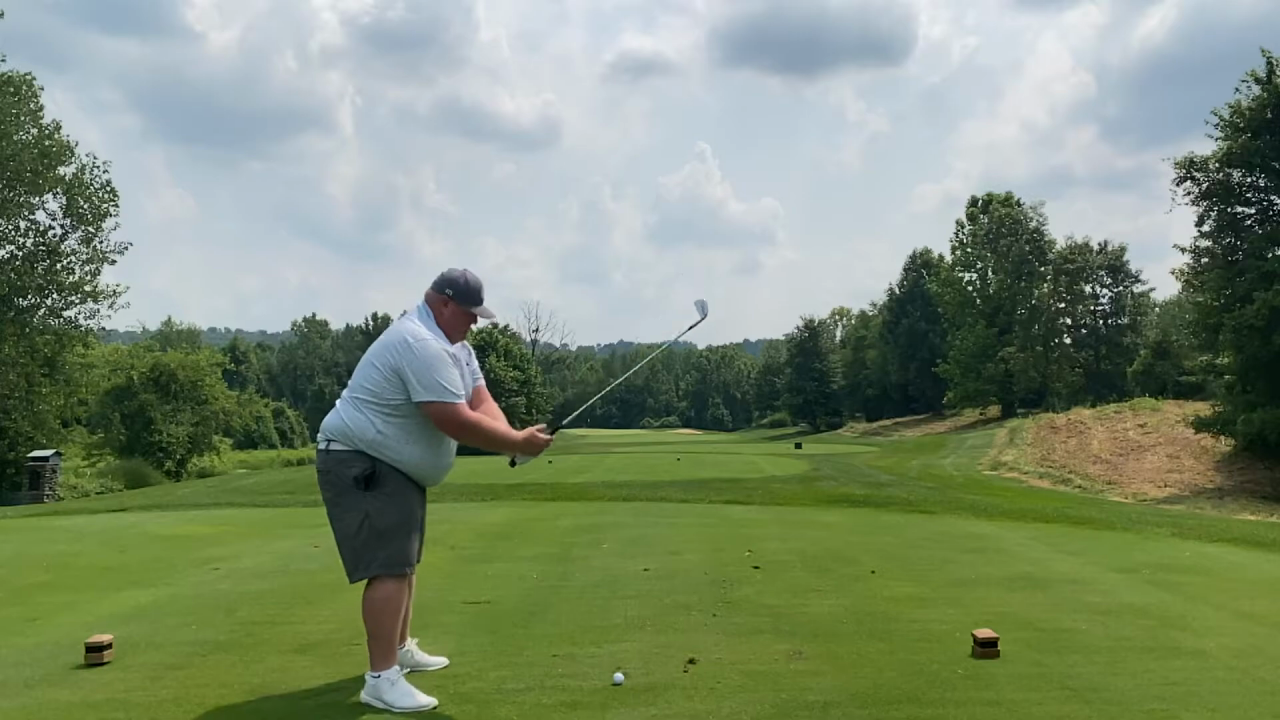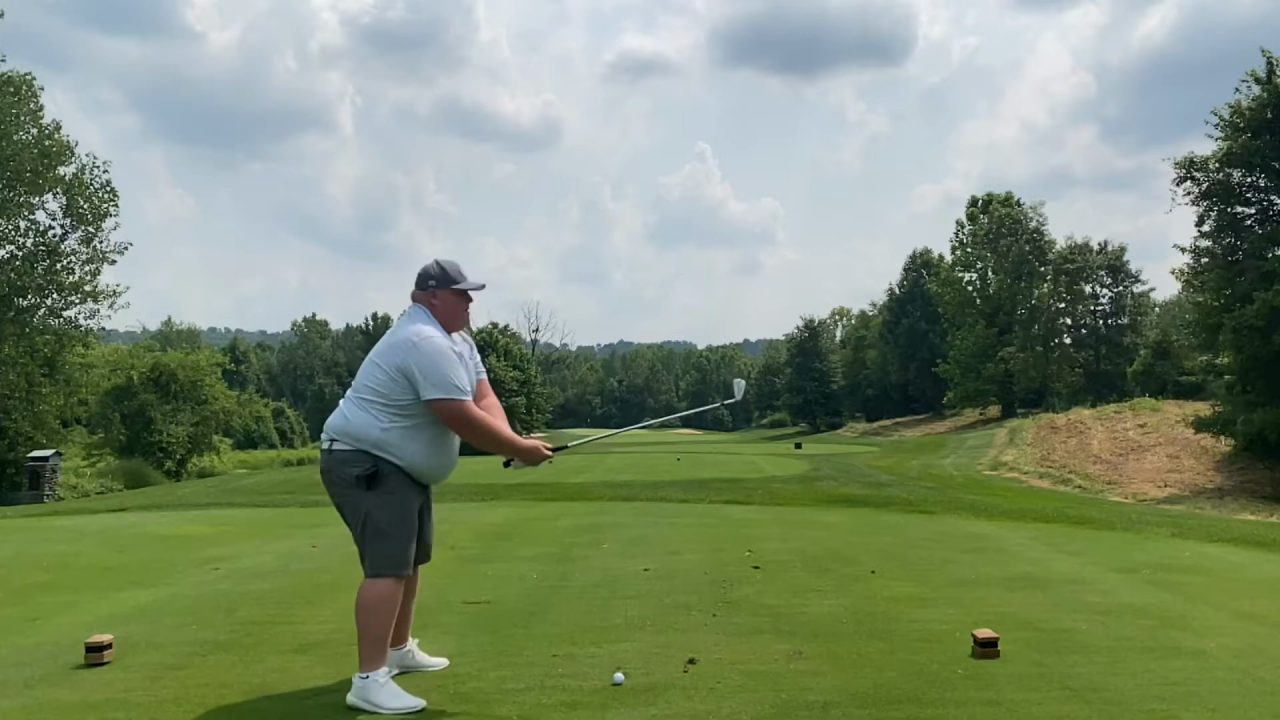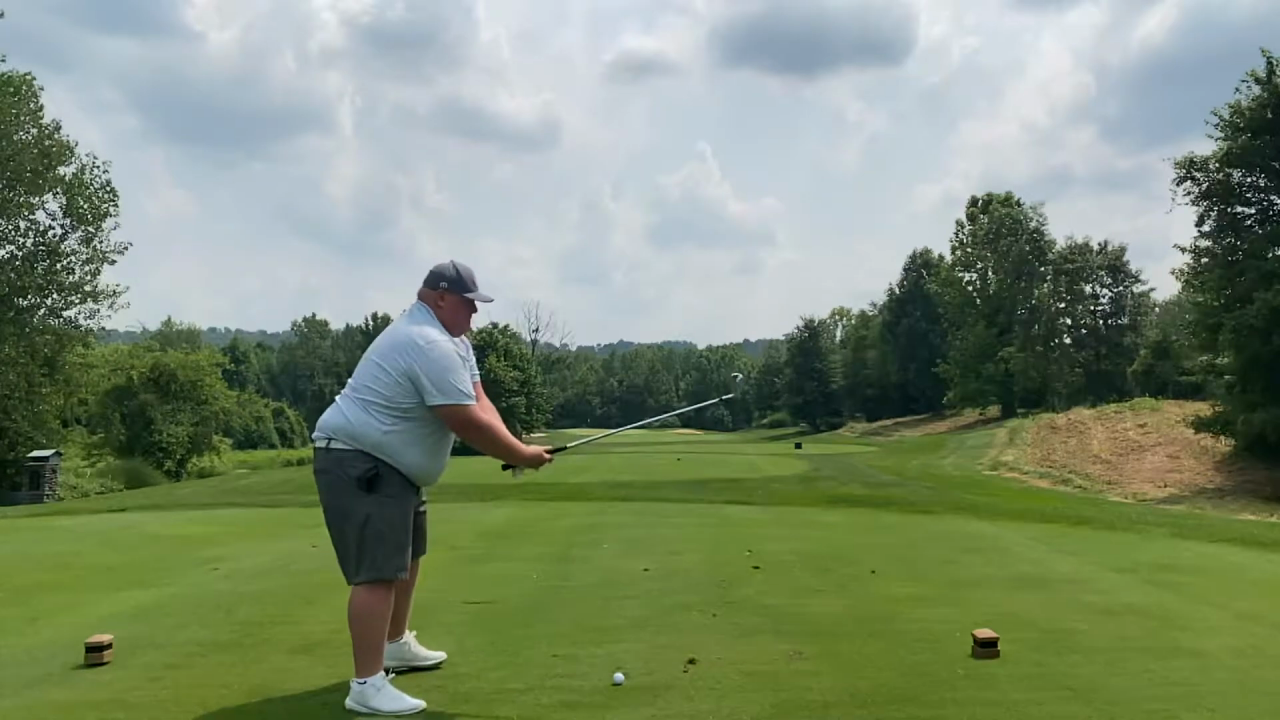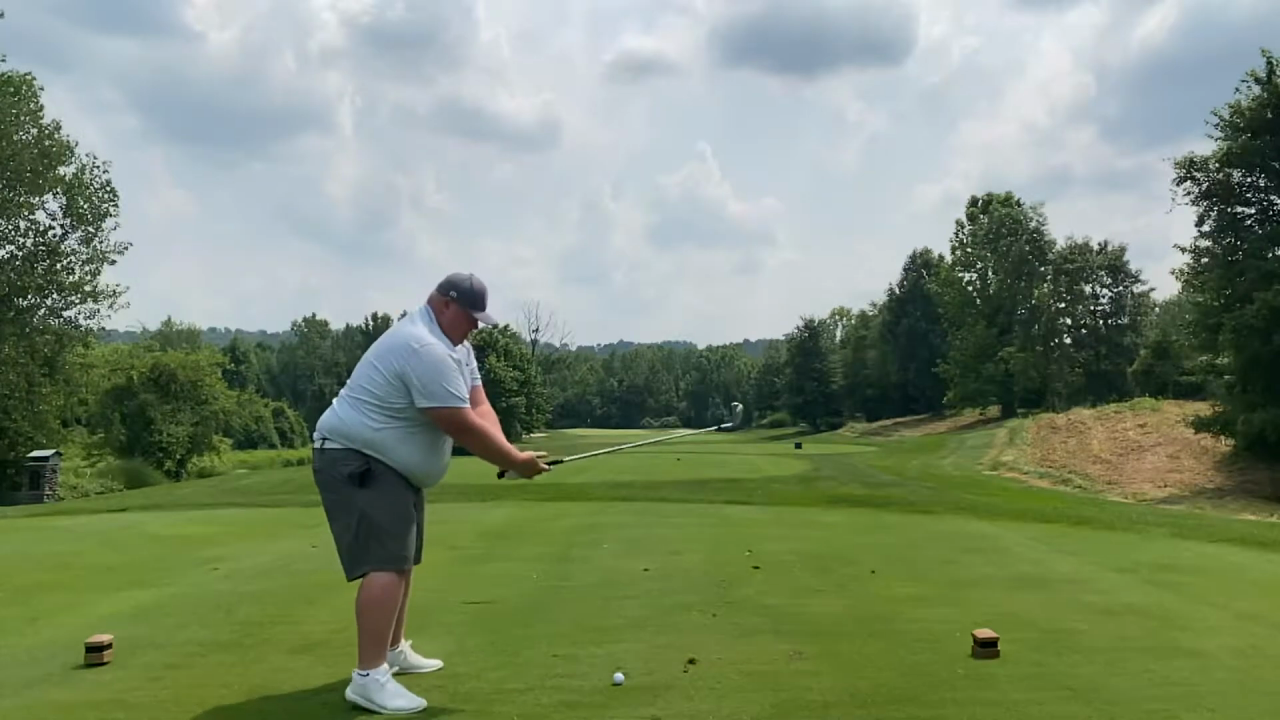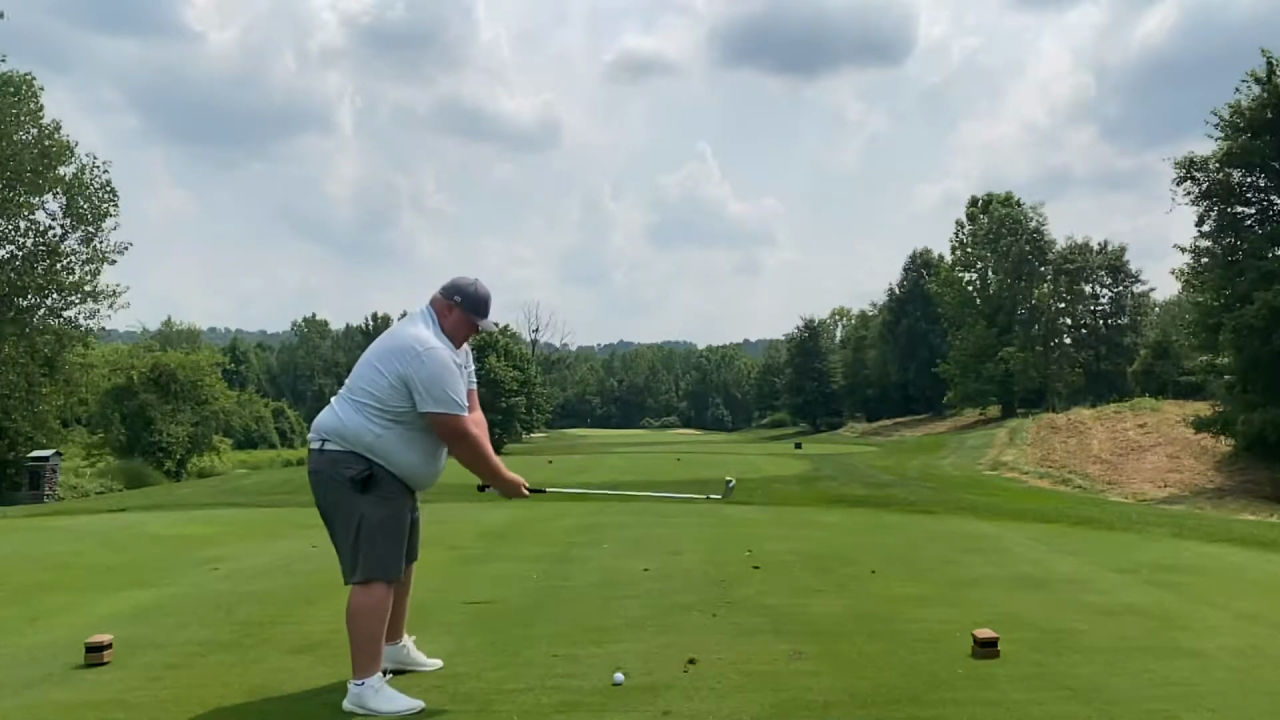
dt=0.3s
person 1, frame 1
left shoulder: (451, 343)
right shoulder: (422, 345)
left elbow: (481, 403)
right elbow: (456, 421)
left wrist: (514, 437)
right wrist: (517, 441)
left hip: (392, 467)
right hip: (361, 465)
left knee: (402, 561)
right knee: (388, 567)
left ankle: (399, 648)
right ankle: (381, 678)
person 1, frame 2
left shoulder: (455, 339)
right shoulder: (425, 344)
left elbow: (484, 400)
right elbow: (463, 419)
left wrist: (513, 441)
right wrist: (520, 448)
left hip: (397, 467)
right hip: (364, 464)
left knee: (407, 560)
right knee: (386, 566)
left ankle: (399, 649)
right ankle: (369, 680)
person 1, frame 3
left shoulder: (450, 339)
right shoulder: (430, 347)
left elbow: (479, 404)
right elbow: (468, 424)
left wrist: (513, 446)
right wrist: (521, 455)
left hip: (387, 466)
right hip: (359, 464)
left knee: (405, 558)
right knee: (378, 571)
left ankle: (395, 644)
right ankle: (366, 685)
person 1, frame 4
left shoulder: (453, 343)
right shoulder: (425, 350)
left elbow: (479, 408)
right elbow: (462, 426)
left wrist: (507, 452)
right wrist: (514, 461)
left hip: (391, 467)
right hip: (357, 463)
left knee: (399, 560)
right knee: (386, 563)
left ankle: (392, 650)
right ankle: (369, 678)
person 1, frame 5
left shoulder: (450, 345)
right shoulder: (427, 352)
left elbow: (471, 415)
right elbow: (457, 435)
left wrist: (491, 468)
right wrist: (500, 478)
left hip: (382, 467)
right hip: (353, 465)
left knee: (398, 559)
right knee: (376, 571)
left ankle: (392, 647)
